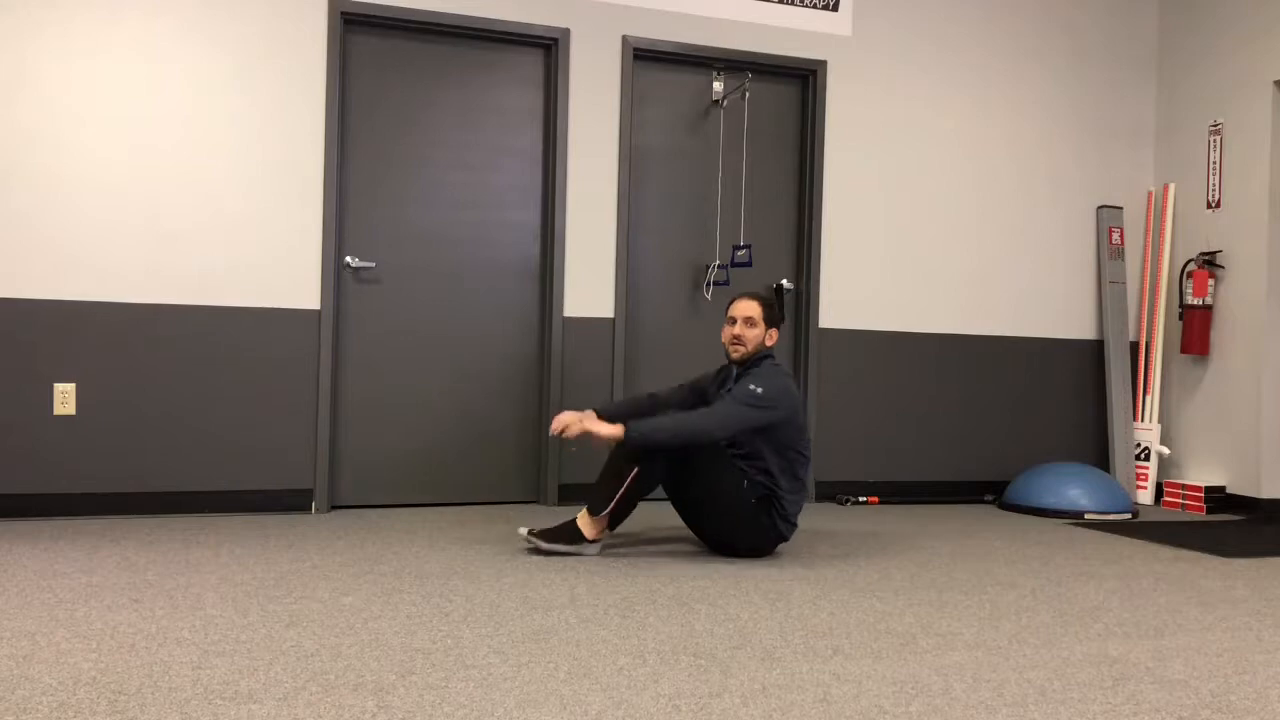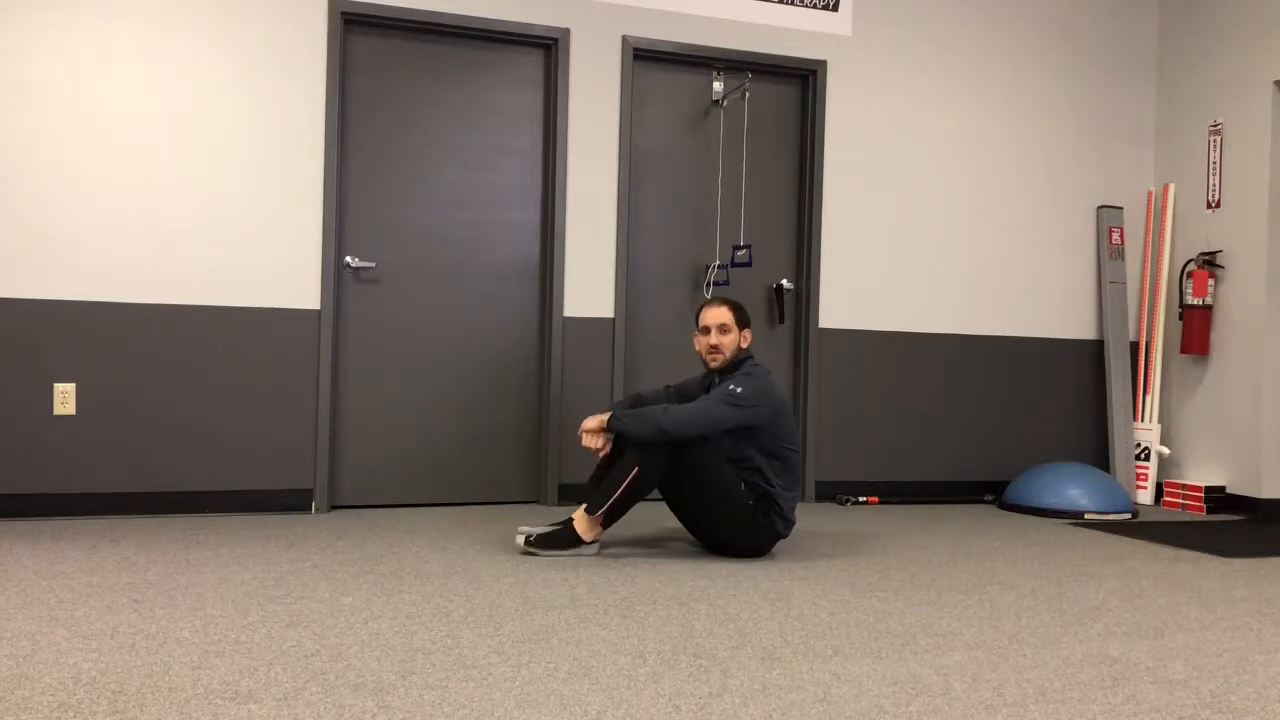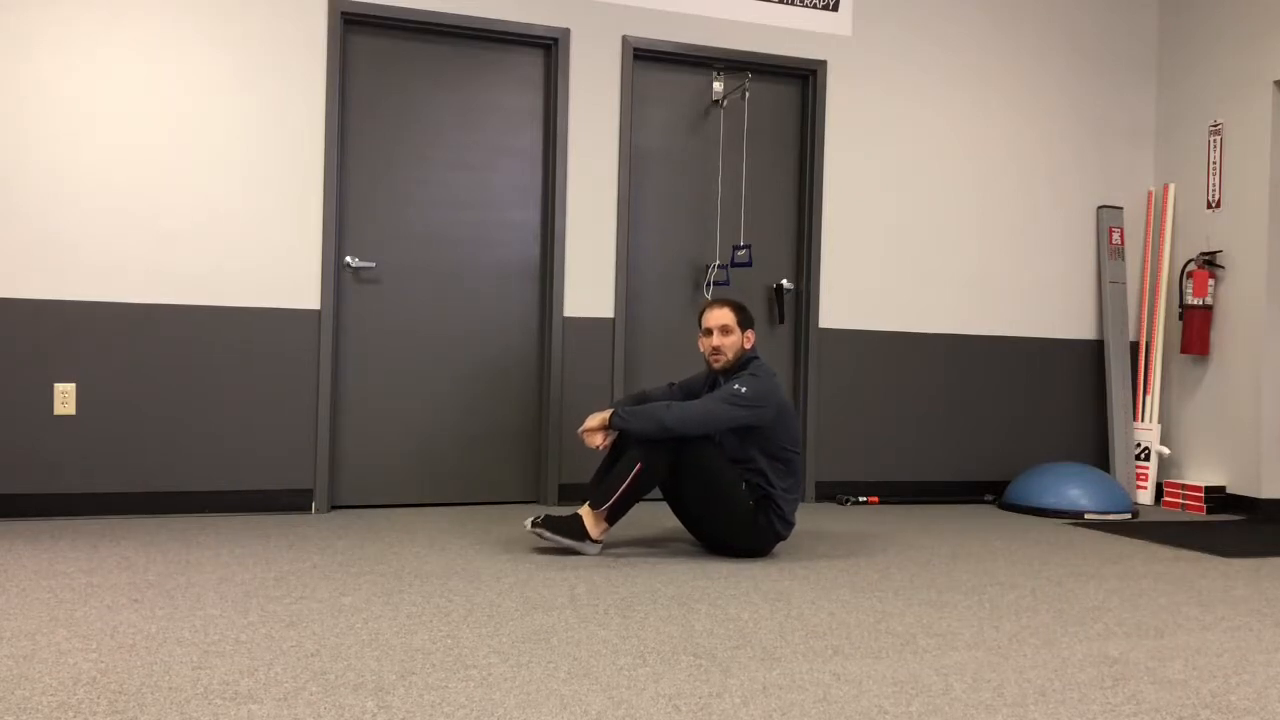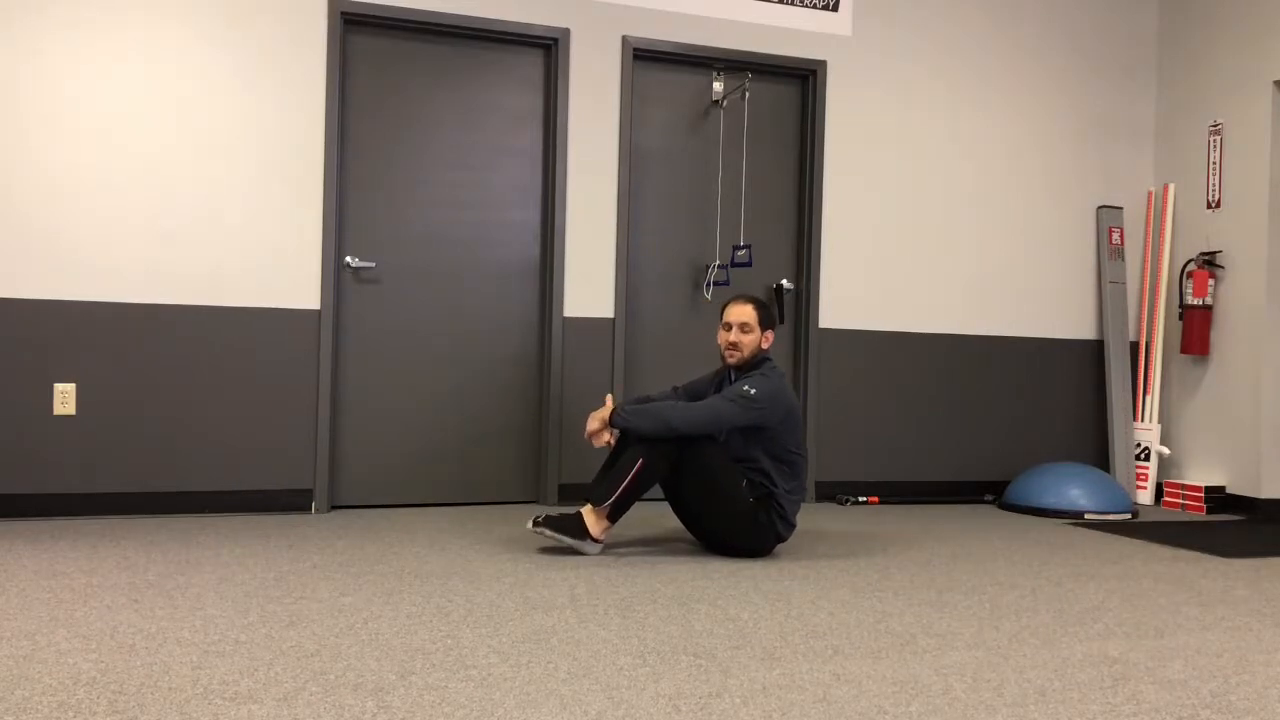
dt=1s
person 1, frame 1
left shoulder: (772, 386)
right shoulder: (726, 378)
left elbow: (704, 426)
right elbow: (661, 401)
left wrist: (620, 430)
right wrist: (595, 417)
left hip: (760, 524)
right hip: (728, 511)
left knee: (668, 435)
right knee: (654, 420)
left ankle: (590, 529)
right ankle: (593, 519)
person 1, frame 2
left shoulder: (753, 388)
right shoulder: (713, 381)
left elbow: (678, 420)
right elbow: (645, 400)
left wrist: (609, 420)
right wrist: (608, 424)
left hip: (757, 523)
right hip: (725, 513)
left knee: (665, 435)
right knee: (642, 429)
left ankle: (586, 530)
right ankle: (585, 518)
person 1, frame 3
left shoulder: (757, 387)
right shoulder: (717, 378)
left elbow: (681, 418)
right elbow: (653, 398)
left wrist: (611, 417)
right wrist: (608, 423)
left hip: (757, 524)
right hip: (727, 510)
left knee: (666, 432)
right knee: (640, 428)
left ankle: (591, 525)
right ankle: (590, 516)
person 1, frame 4
left shoulder: (766, 389)
right shoulder: (727, 377)
left elbow: (688, 418)
right elbow: (667, 400)
left wrist: (613, 415)
right wrist: (612, 417)
left hip: (759, 524)
right hip: (729, 509)
left knee: (670, 430)
right knee: (654, 426)
left ankle: (593, 525)
right ankle: (591, 517)
